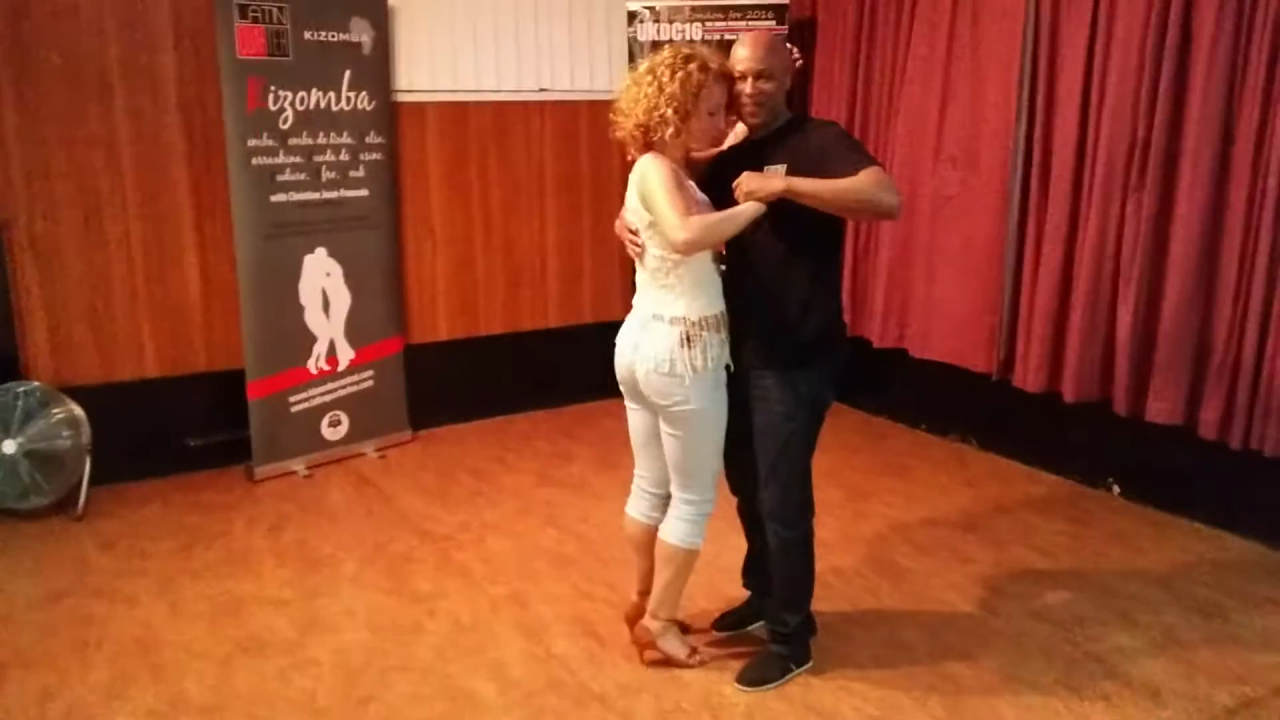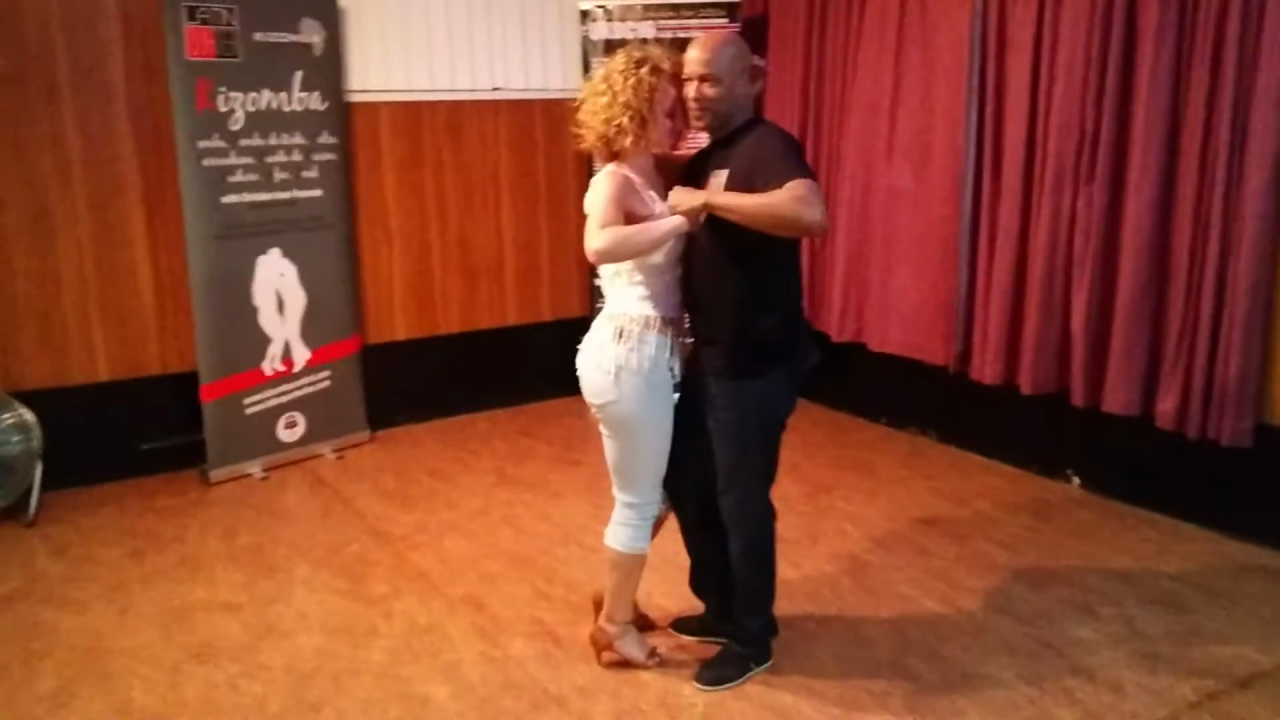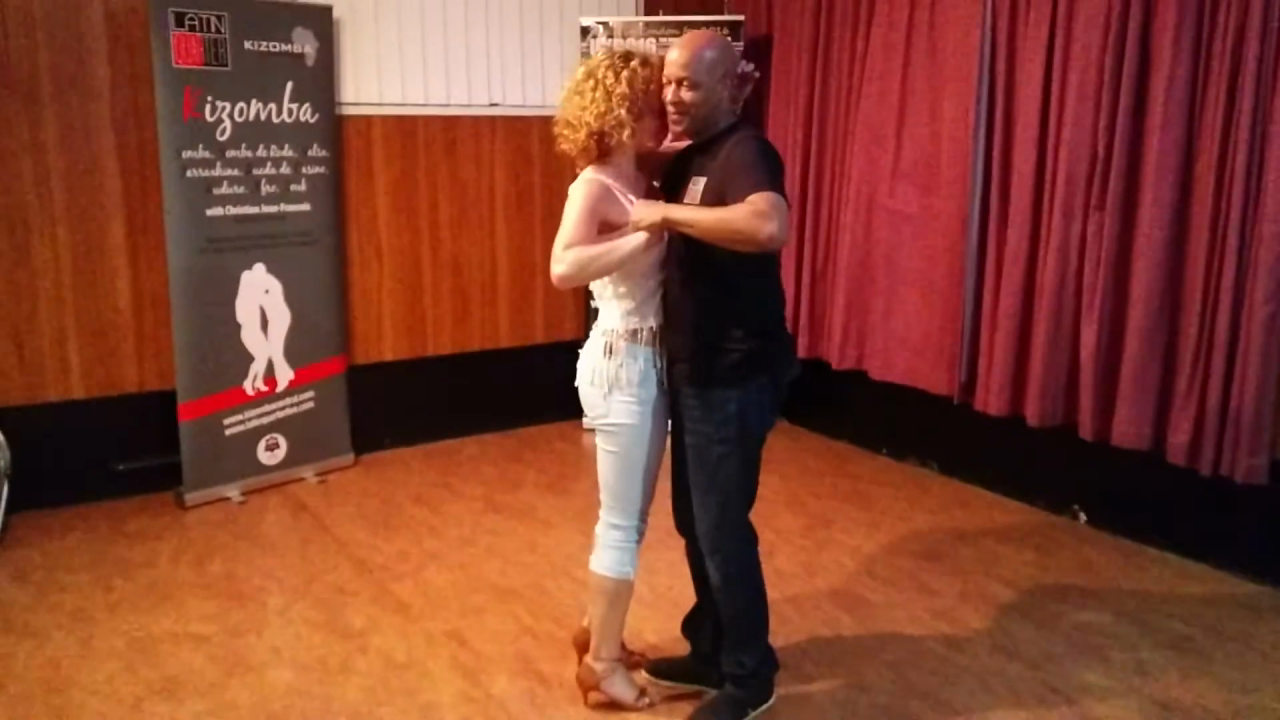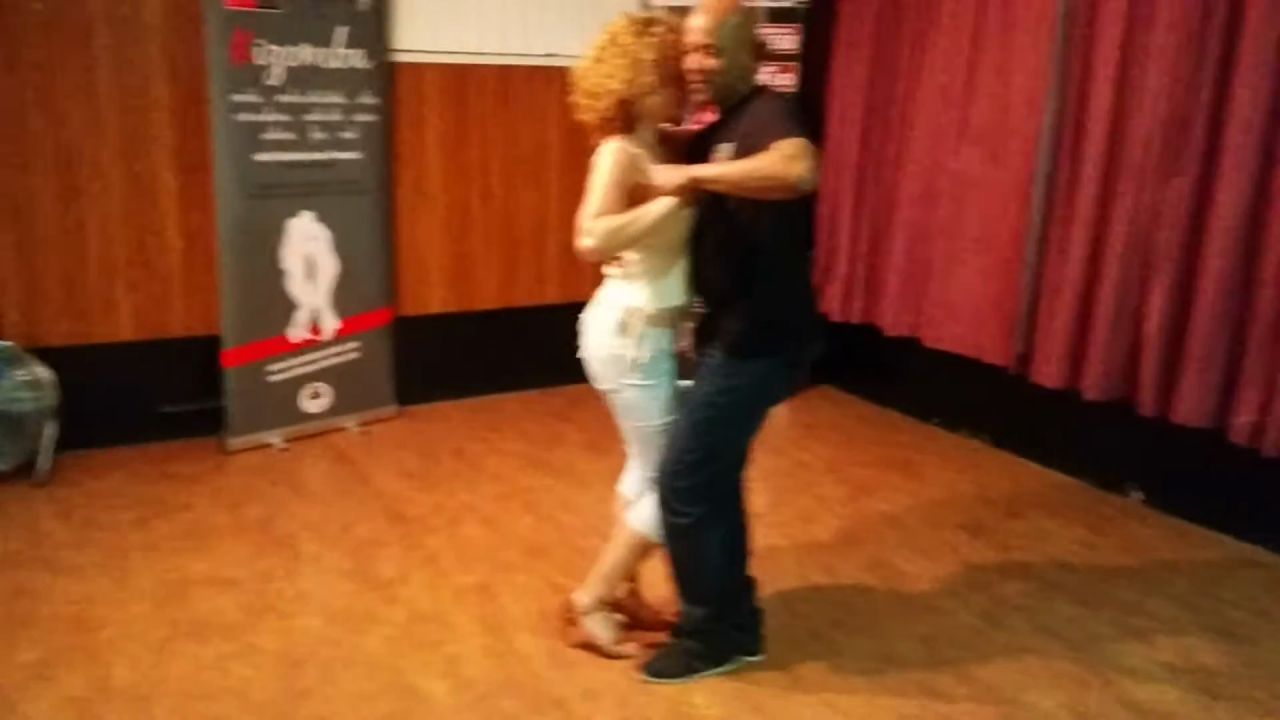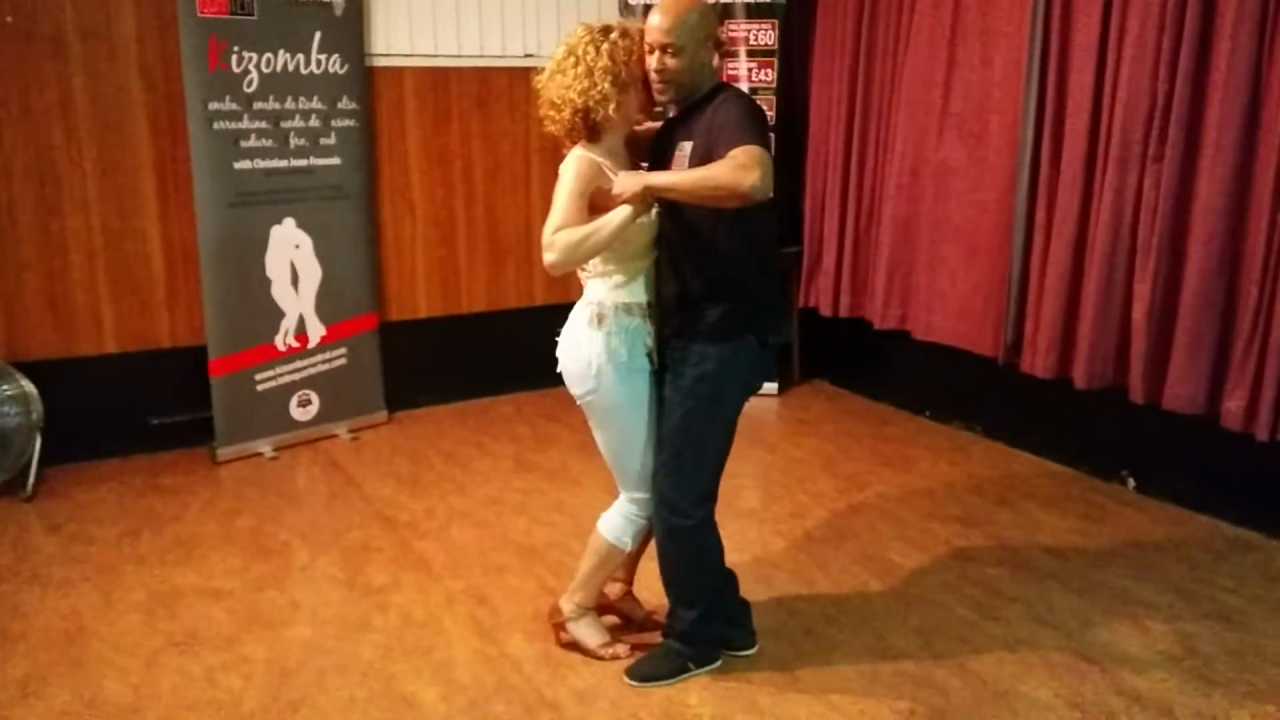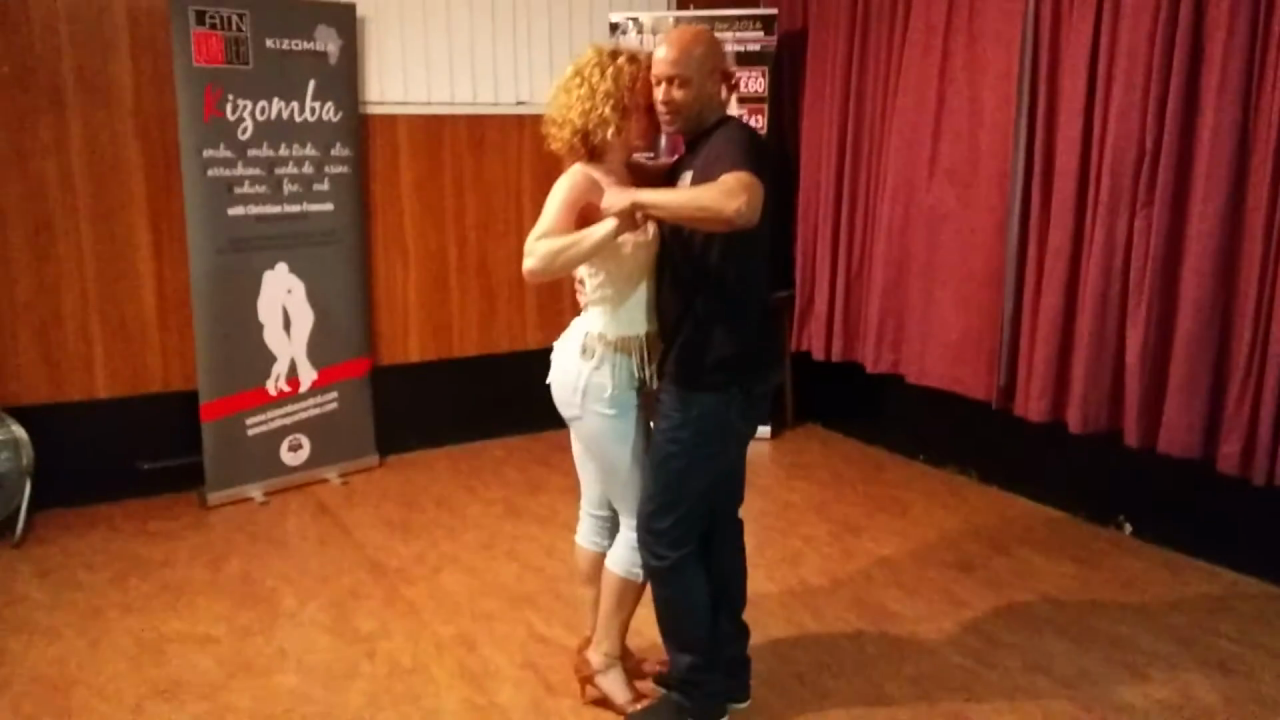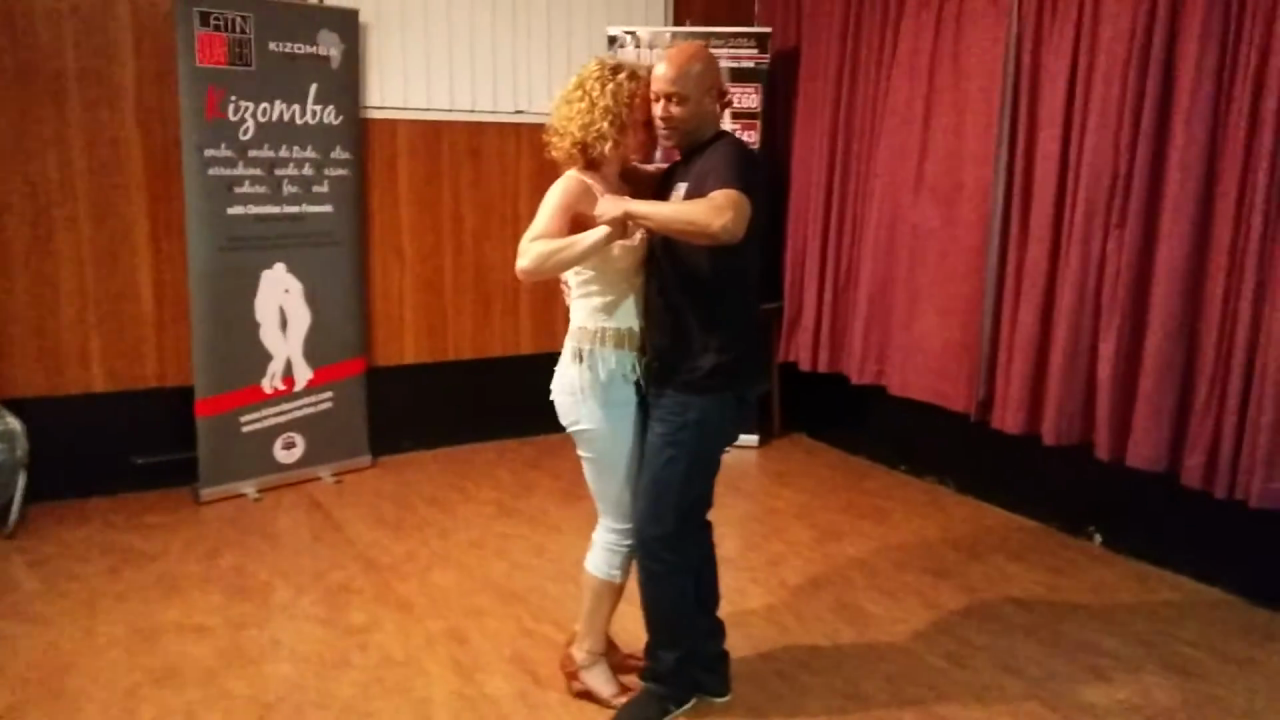
dt=0.7s
person 1, frame 1
left shoulder: (819, 142)
right shoulder: (730, 161)
left elbow: (886, 198)
left wrist: (783, 186)
right wrist: (632, 222)
left hip: (798, 355)
right hip: (746, 348)
left knee: (782, 497)
right knee: (747, 483)
left ankle: (791, 638)
right ankle: (765, 593)
person 1, frame 2
left shoulder: (767, 147)
right shoulder: (704, 159)
left elbow: (810, 214)
right elbow: (676, 236)
left wrist: (710, 200)
left hip: (757, 361)
right hip: (710, 354)
left knee: (741, 501)
right knee: (684, 481)
left ankle: (751, 638)
right ankle: (722, 605)
person 1, frame 3
left shoulder: (745, 153)
right shoulder: (687, 160)
left elbow: (768, 227)
left wrist: (668, 214)
left hip: (736, 375)
right hip: (695, 369)
left knee: (722, 530)
right knee: (693, 521)
right ankle: (710, 651)
person 1, frame 4
left shoulder: (768, 115)
right shoulder: (715, 133)
left elbow: (799, 170)
right elbow: (699, 222)
left wrist: (692, 174)
left hip: (760, 336)
right hip: (730, 331)
left knee: (683, 480)
right knee: (714, 479)
left ankle: (710, 632)
right ankle: (734, 621)
person 1, frame 5
left shoulder: (731, 113)
right shoulder: (674, 128)
left elbow: (753, 180)
left wrist: (650, 182)
left hip: (727, 331)
right hip: (692, 328)
left knee: (677, 487)
right knee: (681, 482)
left ankle: (696, 637)
right ankle: (724, 620)
person 1, frame 6
left shoulder: (733, 145)
right shoulder: (690, 159)
left elbow: (739, 206)
right elbow: (675, 251)
left wrist: (638, 198)
left hip: (717, 375)
right hip: (709, 370)
left knee: (665, 531)
right knee: (713, 522)
person 1, frame 7
left shoulder: (728, 161)
right shoulder: (679, 172)
left elbow: (725, 222)
left wrist: (630, 207)
left hip: (705, 381)
right hip: (677, 375)
left knee: (656, 529)
right knee: (682, 523)
right ankle: (702, 663)
person 2, frame 1
left shoulder: (662, 169)
right shoulder: (657, 170)
left elbow: (733, 144)
right elbow: (687, 237)
right wrist: (756, 203)
left hip: (639, 342)
right hip: (683, 351)
left knee: (650, 483)
right knee: (695, 498)
left ankle: (644, 603)
right ankle: (659, 622)
person 2, frame 2
left shoulder: (653, 176)
right shoulder: (614, 182)
right elbow: (600, 247)
right wrist: (682, 218)
left hip: (648, 350)
right hip: (628, 352)
left knee: (660, 485)
right knee: (638, 500)
left ankle: (617, 598)
right ankle: (614, 625)
person 2, frame 3
left shoulder: (640, 180)
right shoulder: (594, 187)
right elbow: (564, 267)
right wrist: (647, 233)
left hip: (648, 358)
right hip: (622, 362)
left knee: (629, 509)
right knee: (624, 520)
left ankle: (595, 629)
right ankle: (602, 661)
person 2, frame 4
left shoulder: (658, 149)
right shoulder: (620, 155)
right elbow: (591, 239)
right wrist: (675, 198)
left hip: (642, 328)
right hip: (631, 335)
left knee: (648, 467)
left ankle: (618, 588)
right ankle: (589, 602)
person 2, frame 5
left shoulder: (630, 154)
right shoulder: (584, 165)
right elbow: (555, 254)
right wrist: (631, 207)
left hip: (631, 338)
right hip: (607, 341)
left knee: (657, 478)
right knee: (644, 493)
left ankle: (616, 589)
right ankle: (574, 609)
person 2, frame 6
left shoulder: (631, 179)
right shoulder: (581, 182)
right elbow: (535, 262)
right wrist: (616, 225)
left hip: (609, 365)
right hip: (598, 369)
left knee: (601, 512)
right knee: (644, 519)
left ankle: (598, 642)
right ankle: (603, 659)
person 2, frame 7
left shoulder: (625, 187)
right shoulder: (574, 188)
right elbow: (528, 263)
right wrist: (608, 232)
left hip: (625, 371)
right hip: (595, 373)
left knee: (621, 516)
right knee: (623, 522)
left ankle: (593, 640)
right ankle: (585, 657)
